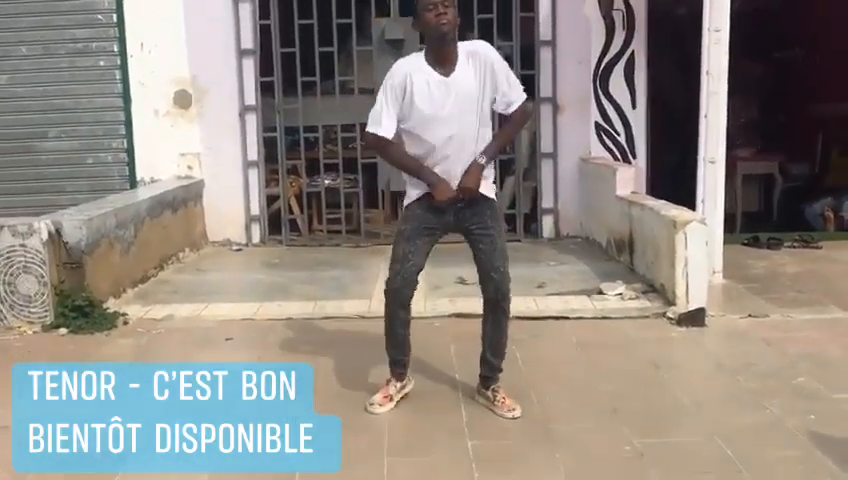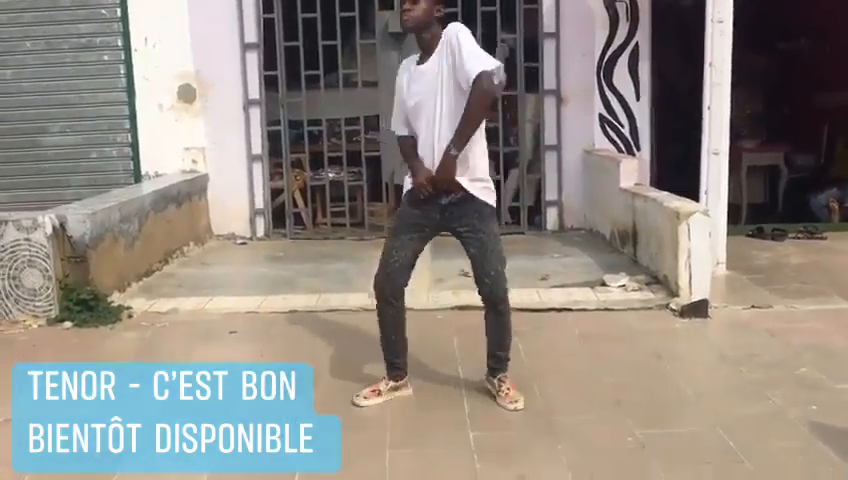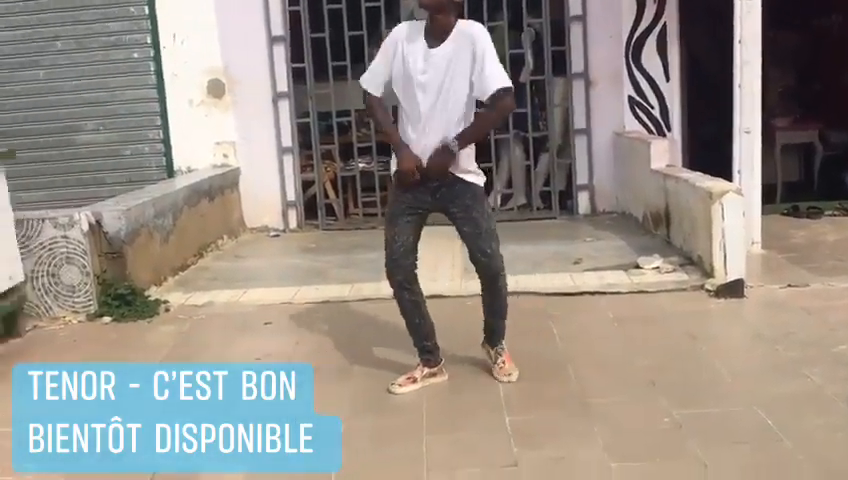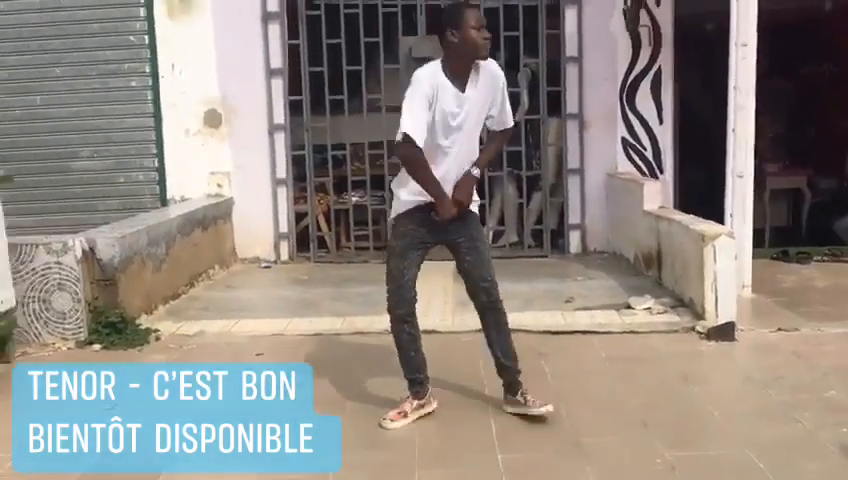
dt=0.4s
person 1, frame 1
left shoulder: (483, 56)
right shoulder: (405, 71)
left elbow: (520, 111)
right elbow: (376, 137)
left wrist: (481, 162)
right wrist: (431, 179)
left hip: (478, 195)
right hip: (425, 197)
left knee: (498, 289)
right knee: (398, 287)
left ankle: (489, 384)
right ankle: (399, 376)
person 1, frame 2
left shoulder: (456, 38)
right shoulder: (406, 70)
left elbow: (488, 86)
left wrist: (452, 154)
right wrist: (416, 168)
left hip: (469, 190)
right hip: (421, 194)
left knee: (494, 289)
right knee: (387, 283)
left ankle: (498, 375)
right ankle: (396, 376)
person 1, frame 3
left shoulder: (473, 35)
right shoulder: (401, 36)
left elbow: (503, 100)
right elbow: (371, 93)
left wrist: (450, 149)
right wrist: (401, 150)
left hip: (457, 173)
right hip: (409, 175)
left knee: (490, 263)
right knee: (398, 269)
left ankle: (496, 344)
right ankle: (430, 362)
person 1, frame 4
left shoulder: (491, 74)
right shoulder: (427, 79)
left elbow: (502, 130)
right elbow: (407, 147)
left wrist: (471, 176)
right wrist: (440, 199)
left hip: (462, 205)
right hip: (415, 206)
left knee: (487, 294)
right knee: (400, 300)
left ankle: (514, 390)
right ankle: (419, 394)
